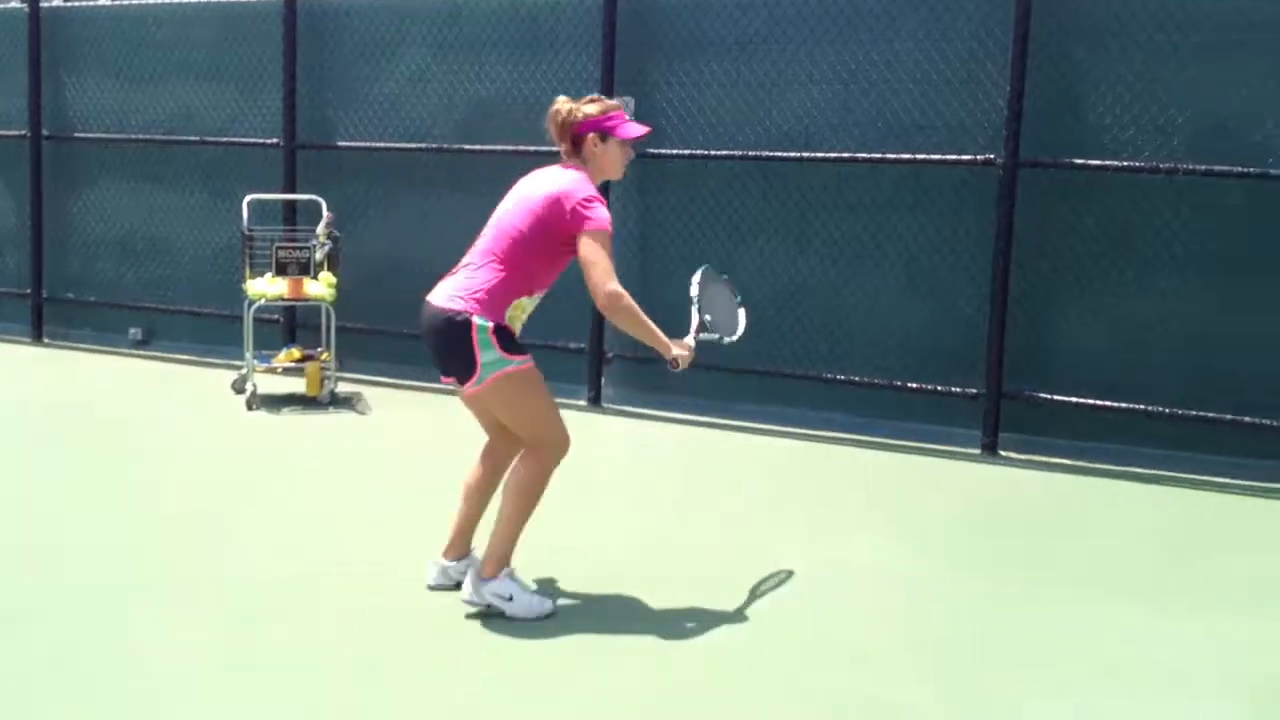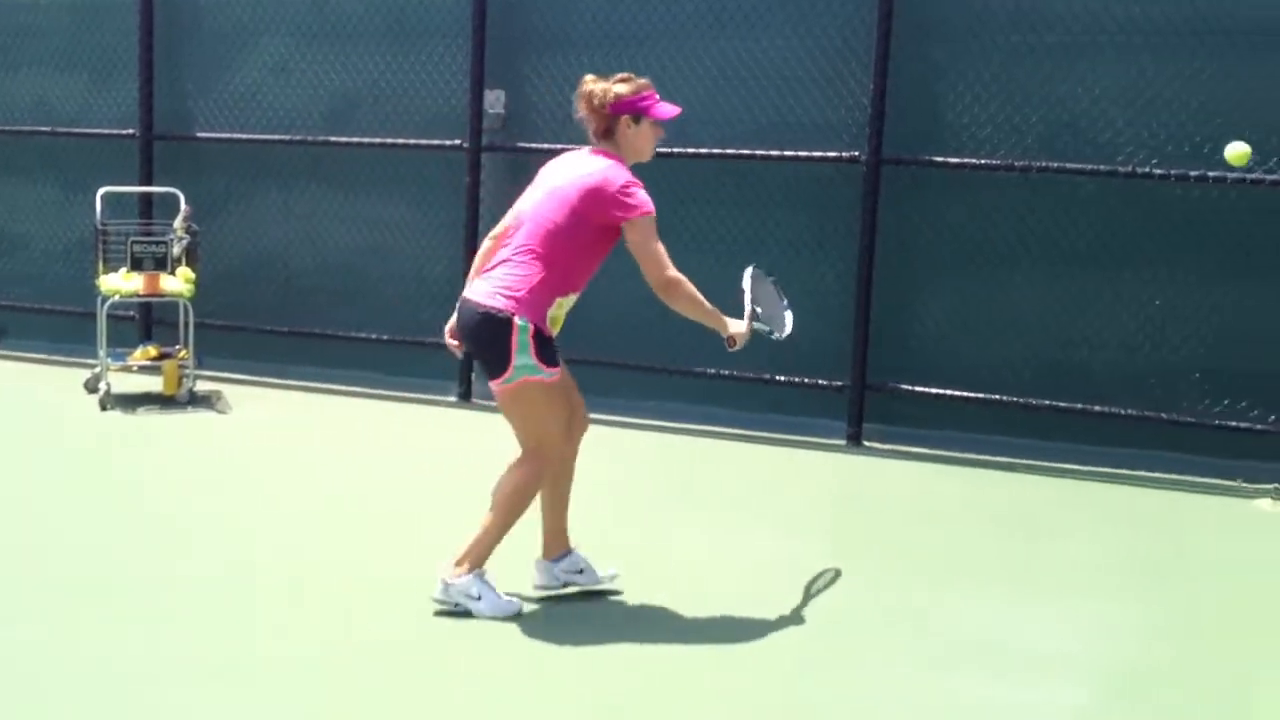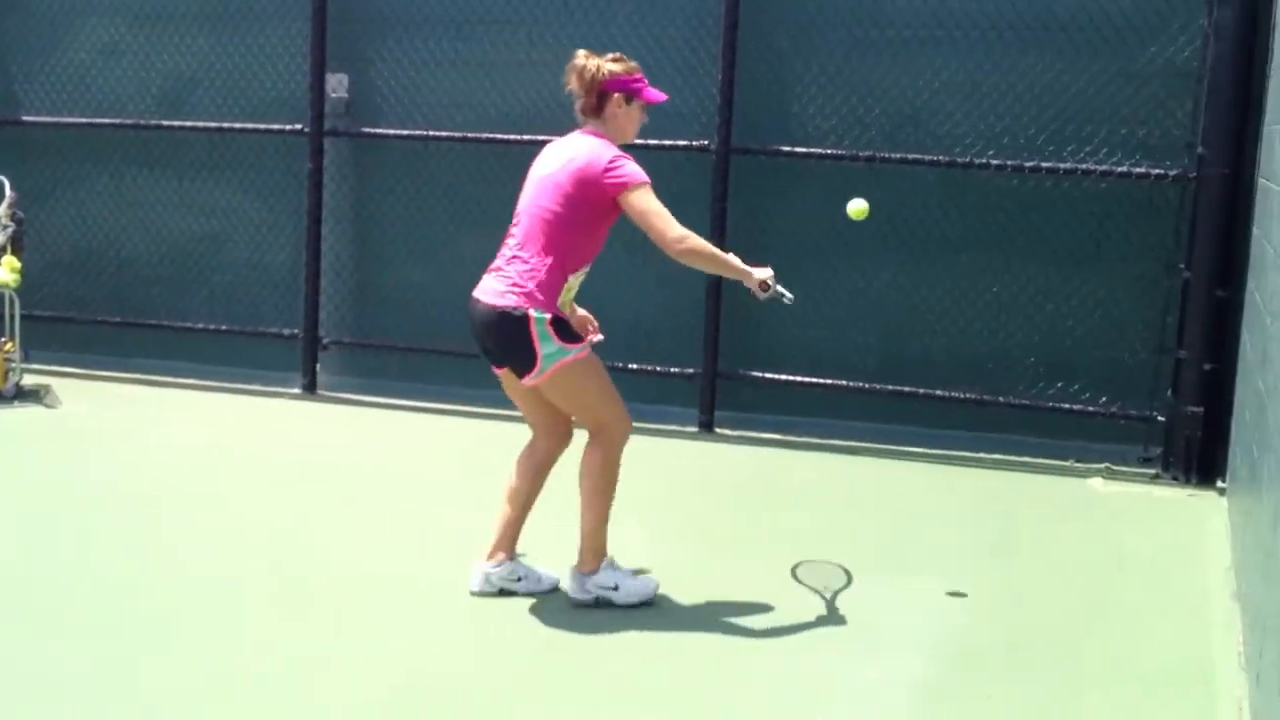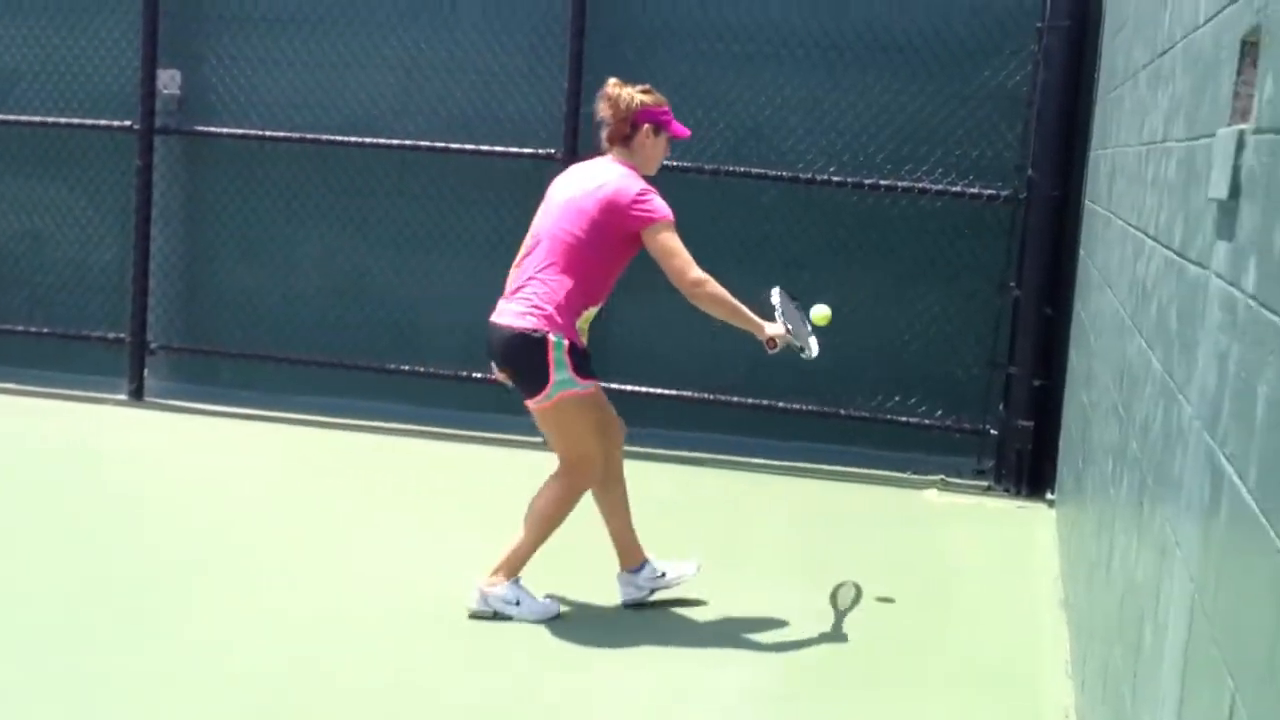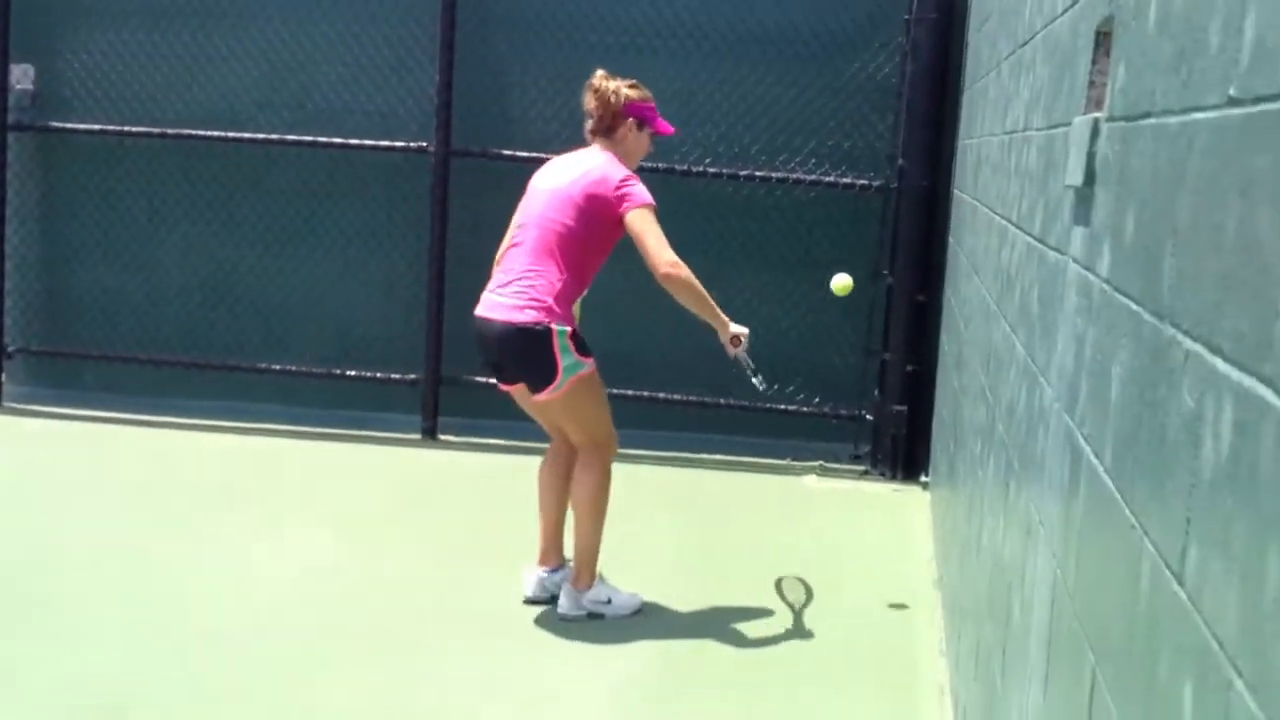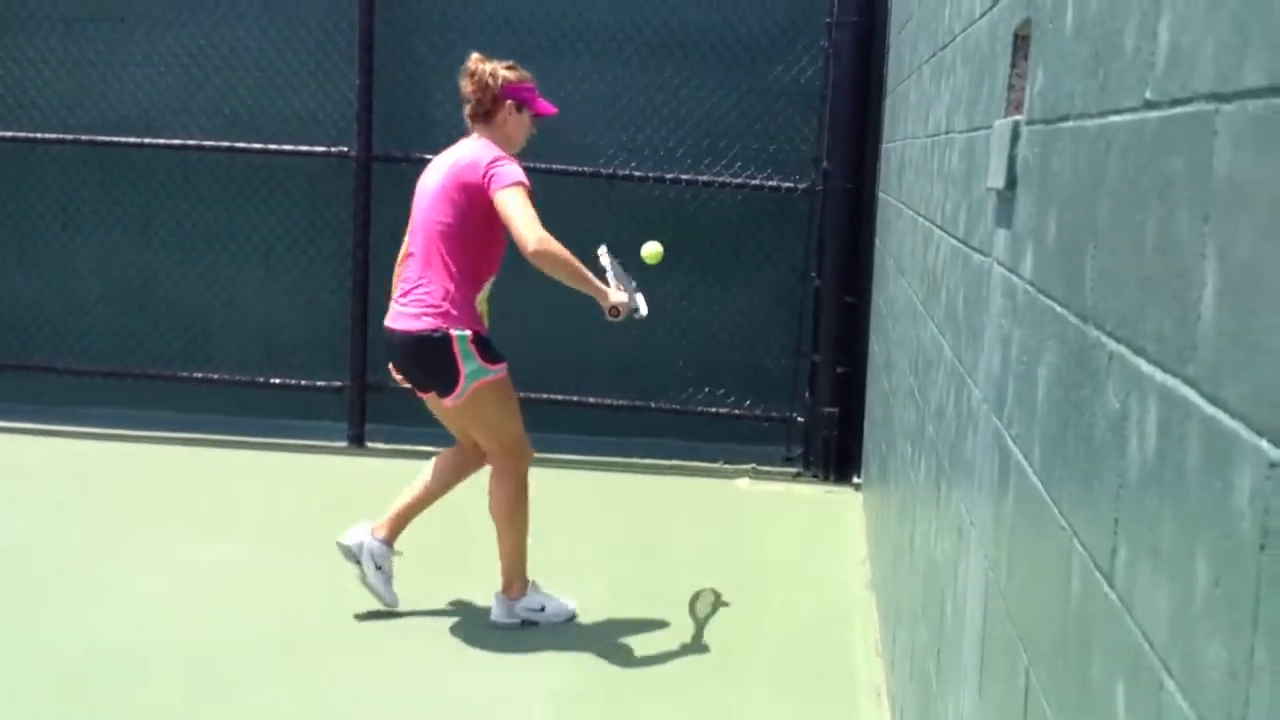
dt=0.5s
person 1, frame 1
left shoulder: (545, 179)
right shoulder: (584, 199)
right elbow: (610, 297)
right wrist: (669, 346)
left hip: (449, 314)
right hip: (470, 326)
left knee: (510, 440)
right knee: (549, 441)
left ankle: (454, 559)
right ankle: (490, 573)
person 1, frame 2
left shoulder: (564, 165)
right shoulder: (622, 188)
left elbow: (498, 236)
right elbow: (665, 283)
left wrist: (469, 310)
right wrist: (725, 325)
left hip: (485, 310)
right hip: (510, 325)
left knee: (569, 423)
right knee: (546, 452)
left ankle: (556, 557)
right ankle: (463, 575)
person 1, frame 3
left shoulder: (560, 150)
right shoulder: (611, 162)
right elbow: (678, 243)
left wrist: (570, 306)
right wrist: (747, 273)
left hip: (494, 307)
right hip: (524, 319)
left knee: (551, 435)
right knee: (611, 427)
left ankle: (498, 561)
right ankle: (590, 568)
person 1, frame 4
left shoulder: (574, 175)
right shoulder: (636, 194)
left elbow: (523, 259)
right elbow: (693, 283)
right wrist: (759, 326)
left hip: (512, 329)
right hip: (544, 342)
left knee: (608, 438)
right knee: (585, 467)
left ankle: (635, 570)
right ankle: (499, 583)
person 1, frame 5
left shoulder: (554, 168)
right shoulder: (620, 182)
right elbow: (668, 269)
right wrist: (722, 324)
left hip: (491, 323)
right hip: (538, 332)
left knee: (567, 438)
right knee: (597, 446)
left ankle: (548, 566)
right ankle: (583, 588)
person 1, frame 6
left shoulder: (444, 163)
right shoulder: (496, 165)
right elbow: (537, 246)
right wrist: (602, 292)
left hip: (406, 331)
right hip: (446, 336)
left knee: (476, 447)
right knee: (513, 454)
left ankle: (377, 535)
right ankle: (516, 595)
